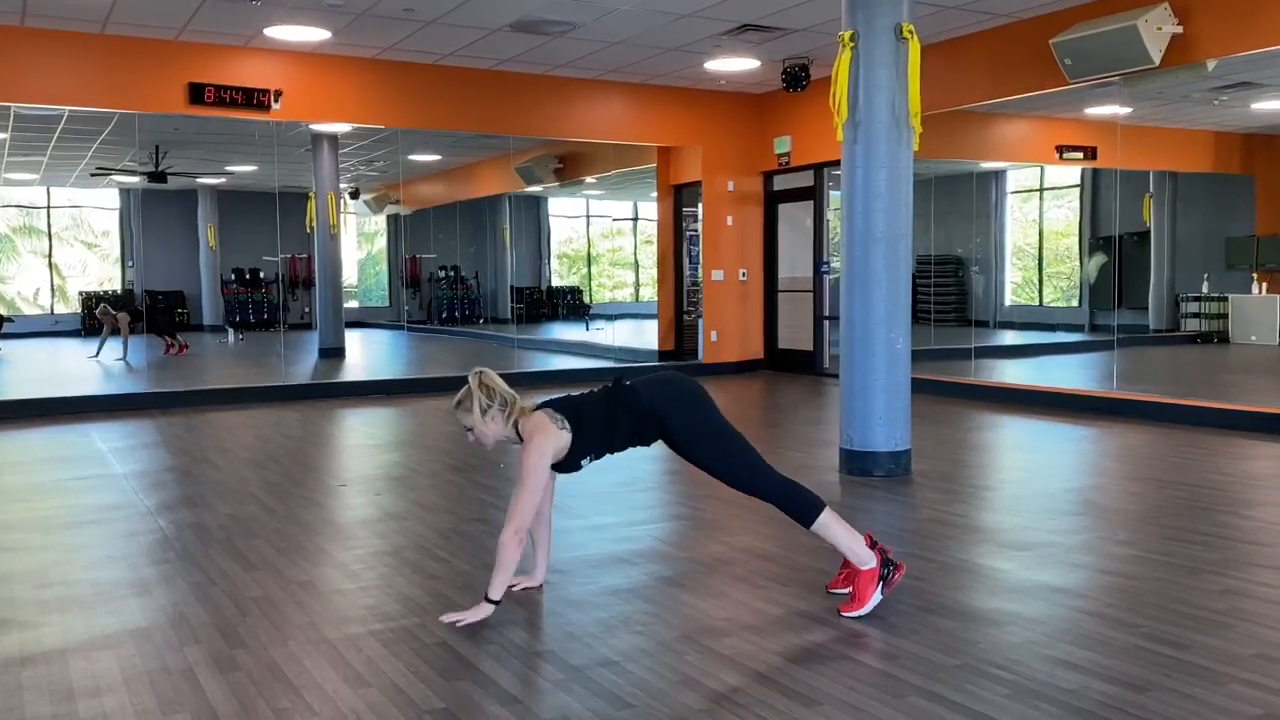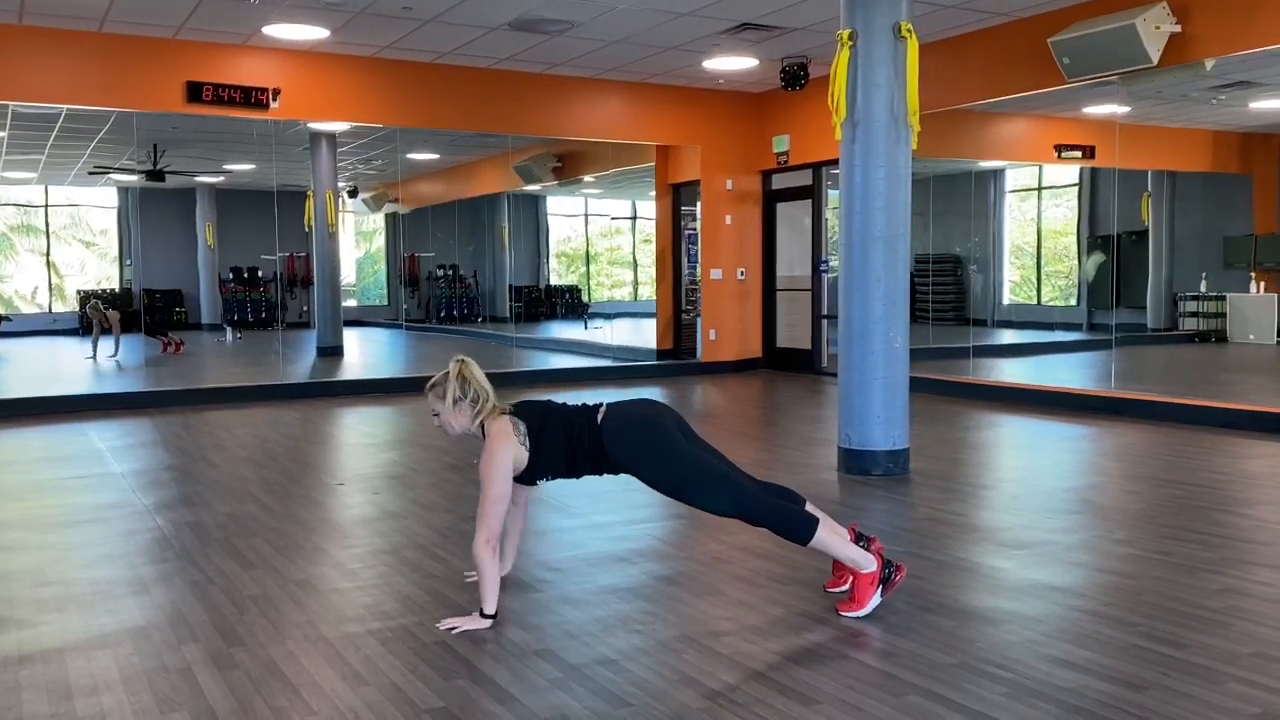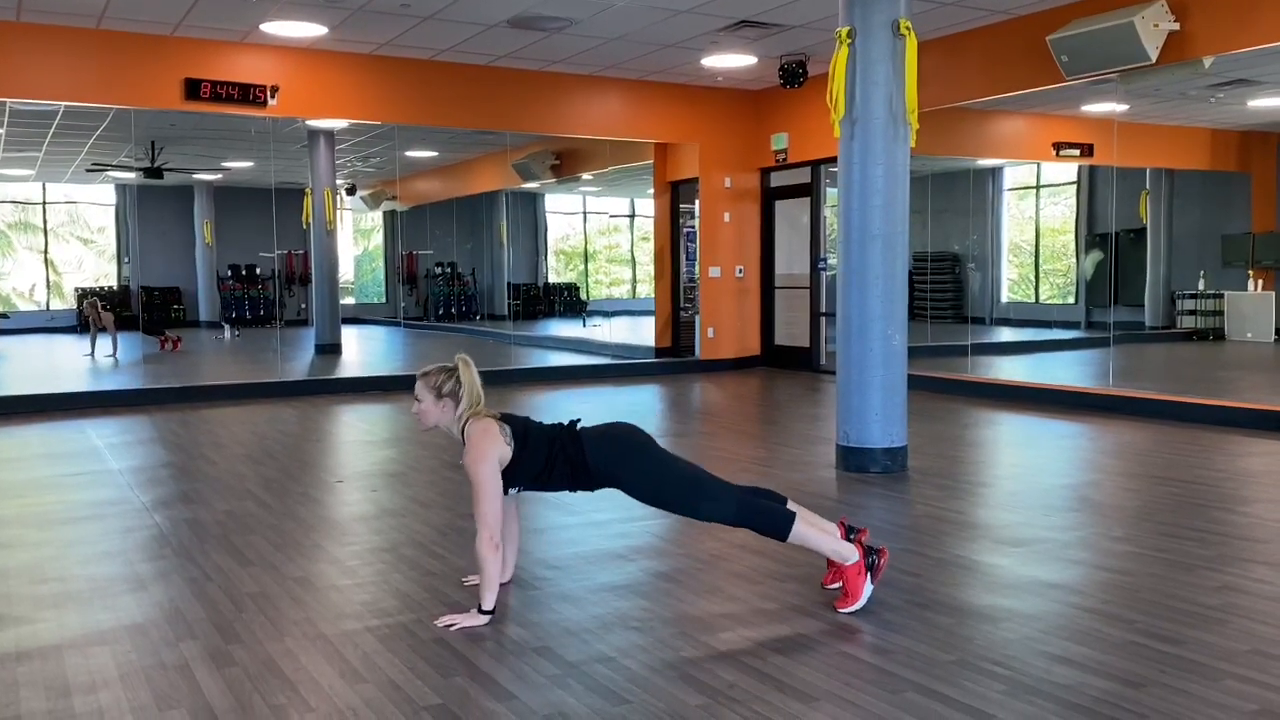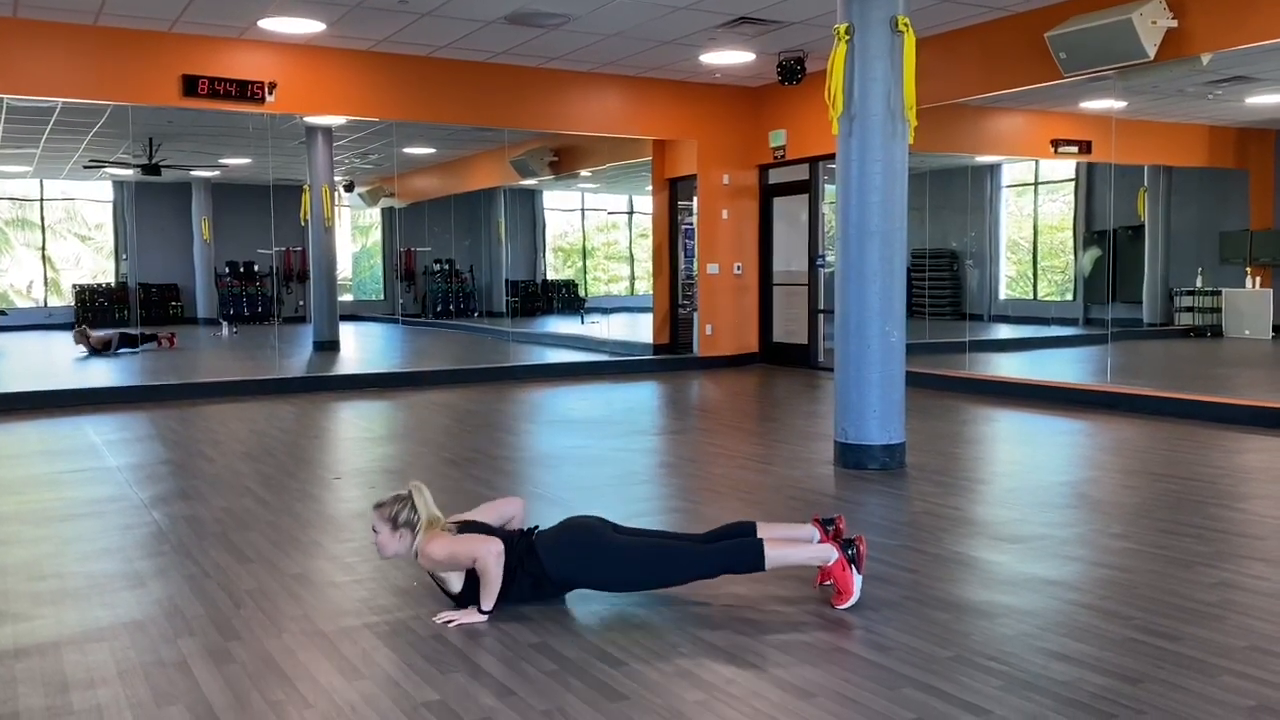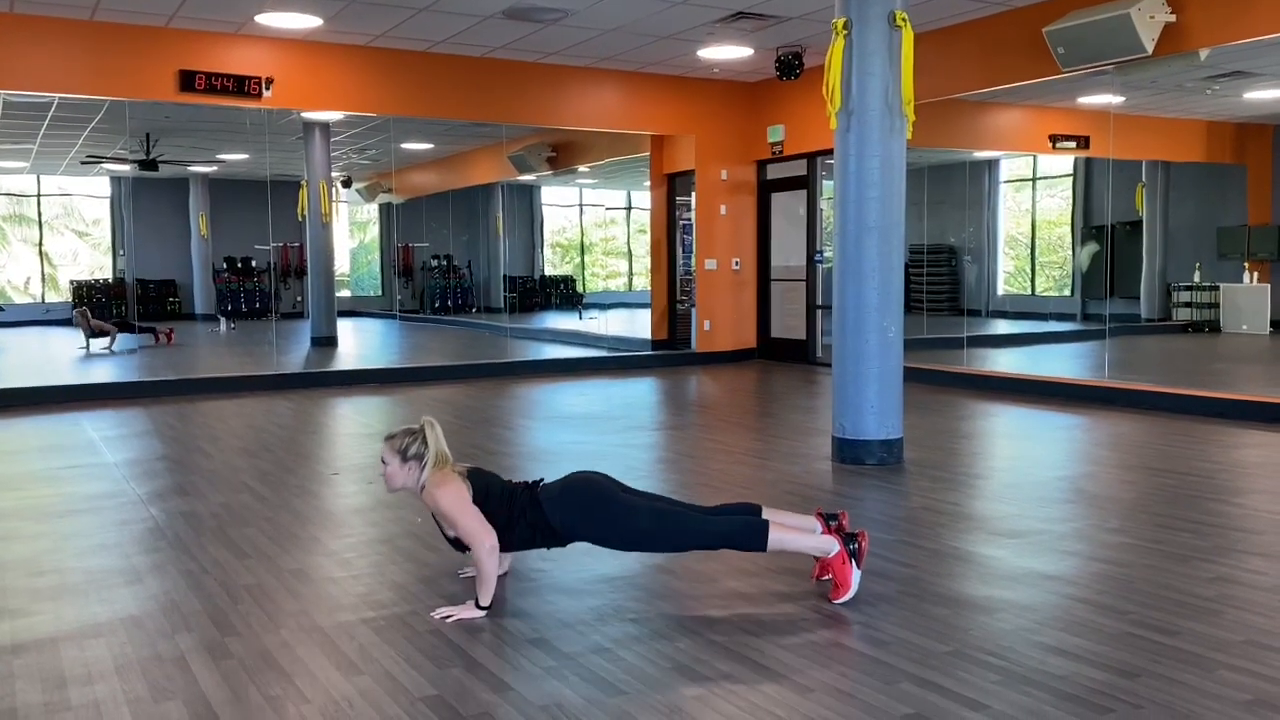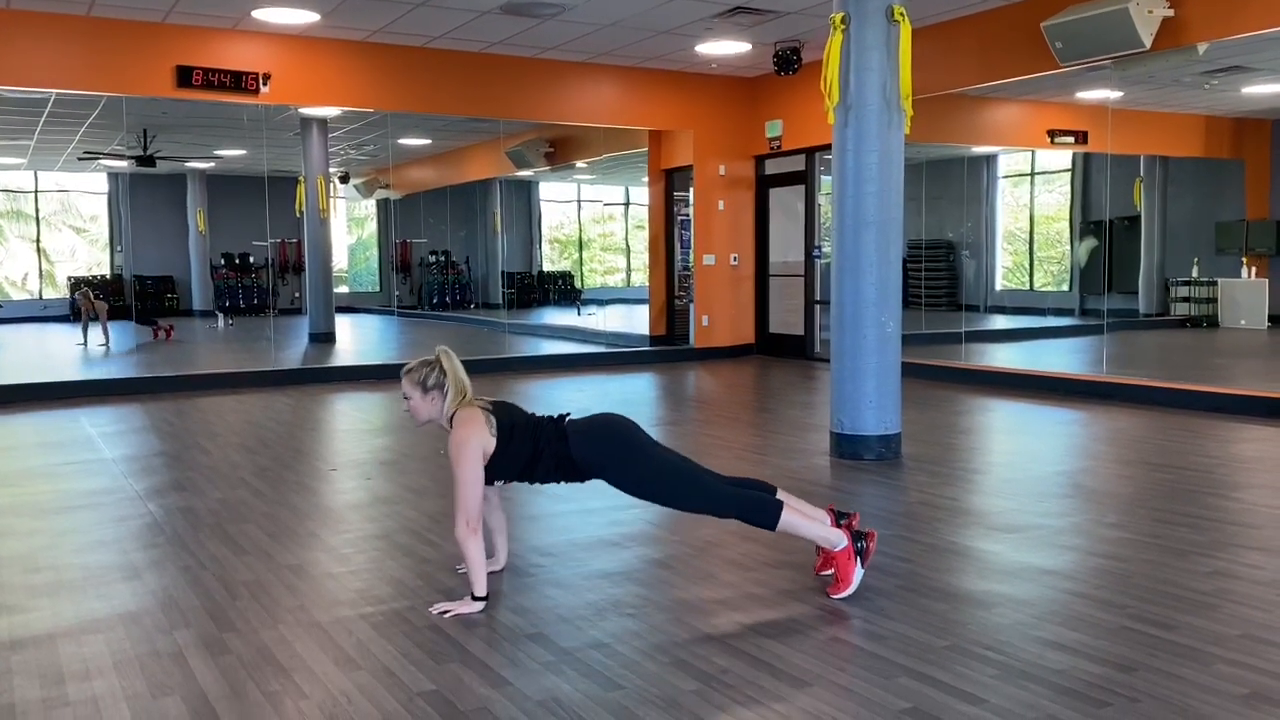
dt=0.5s
person 1, frame 1
left shoulder: (538, 437)
right shoulder: (531, 425)
left elbow: (516, 526)
right elbow: (540, 506)
left wrist: (489, 602)
right wrist: (538, 571)
left hip: (668, 404)
right hip: (657, 404)
left knee: (763, 481)
right knee: (757, 482)
left ankle: (870, 564)
right ankle: (859, 546)
person 1, frame 2
left shoulder: (498, 445)
right shoulder: (506, 422)
left elbow: (485, 537)
right elbow: (517, 499)
left wrist: (485, 613)
right wrist: (504, 564)
left hip: (634, 442)
right hip: (641, 420)
left knee: (747, 503)
right knee: (747, 489)
left ankle: (868, 566)
right ankle: (852, 540)
person 1, frame 3
left shoulder: (477, 445)
right shoulder: (481, 427)
left elbow: (489, 533)
right elbow: (510, 494)
left wrist: (484, 607)
right wrist: (505, 569)
left hip: (614, 457)
right hip: (613, 449)
left knee: (731, 508)
right knee: (731, 498)
left ankle: (853, 557)
right ankle: (840, 532)
person 1, frame 4
left shoulder: (433, 550)
right shoulder: (447, 527)
left elbow: (491, 551)
right elbow: (513, 505)
left wrist: (482, 608)
left hip: (573, 560)
right hip: (575, 539)
left knee: (705, 560)
right knee: (703, 545)
left ankle: (832, 553)
right ankle: (819, 530)
person 1, frame 5
left shoulder: (439, 492)
right shoulder: (452, 475)
left elbow: (486, 543)
left wrist: (481, 603)
right wrist: (499, 564)
left hip: (578, 512)
right hip: (582, 494)
left knee: (708, 531)
right knee: (708, 517)
left ankle: (834, 548)
right ankle: (823, 523)
person 1, frame 6
left shoulder: (464, 433)
right shoulder: (472, 414)
left elbow: (467, 522)
right elbow: (490, 492)
left wrist: (477, 597)
right wrist: (499, 557)
left hip: (601, 450)
right hip: (603, 437)
left knee: (720, 497)
right knee: (720, 488)
left ankle: (842, 542)
right ankle: (833, 521)
